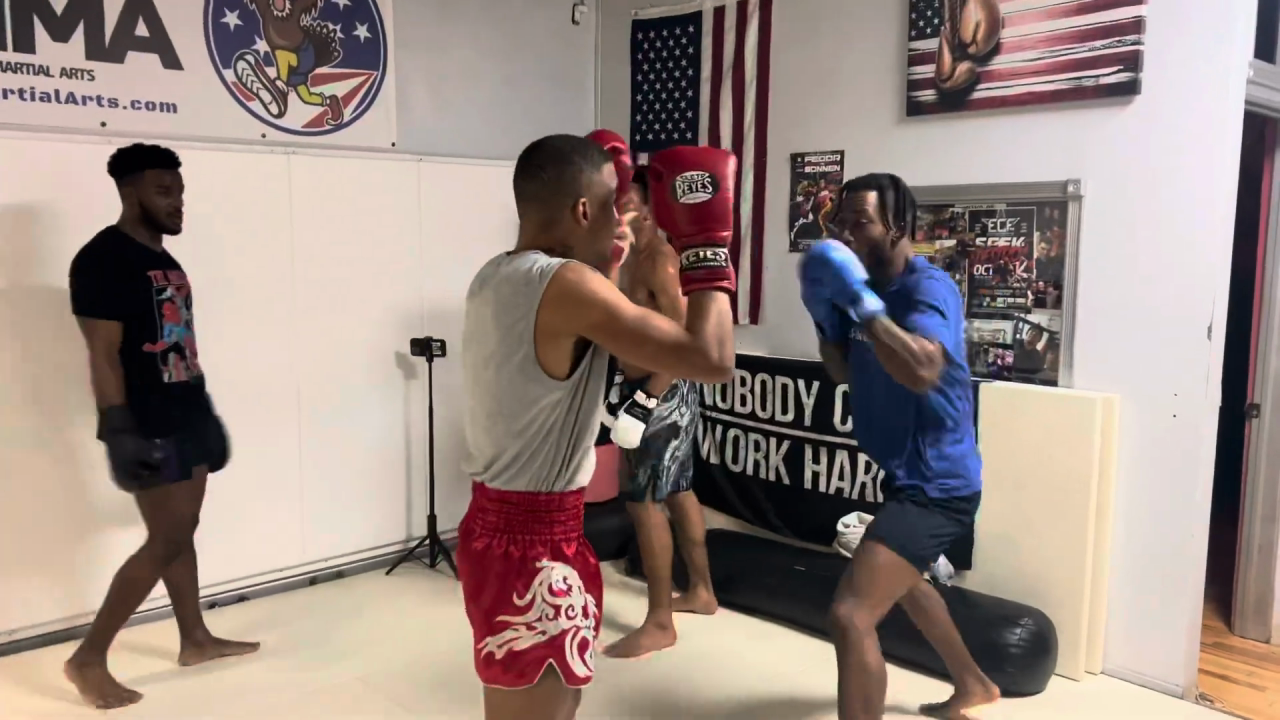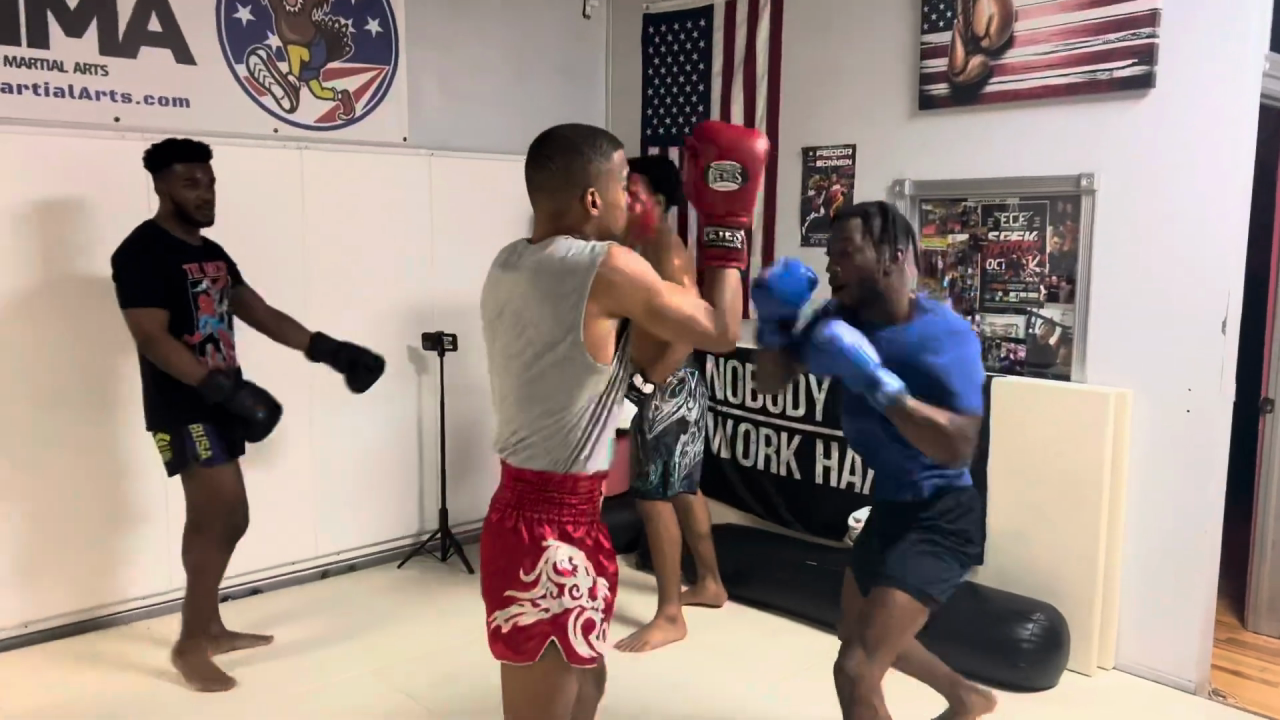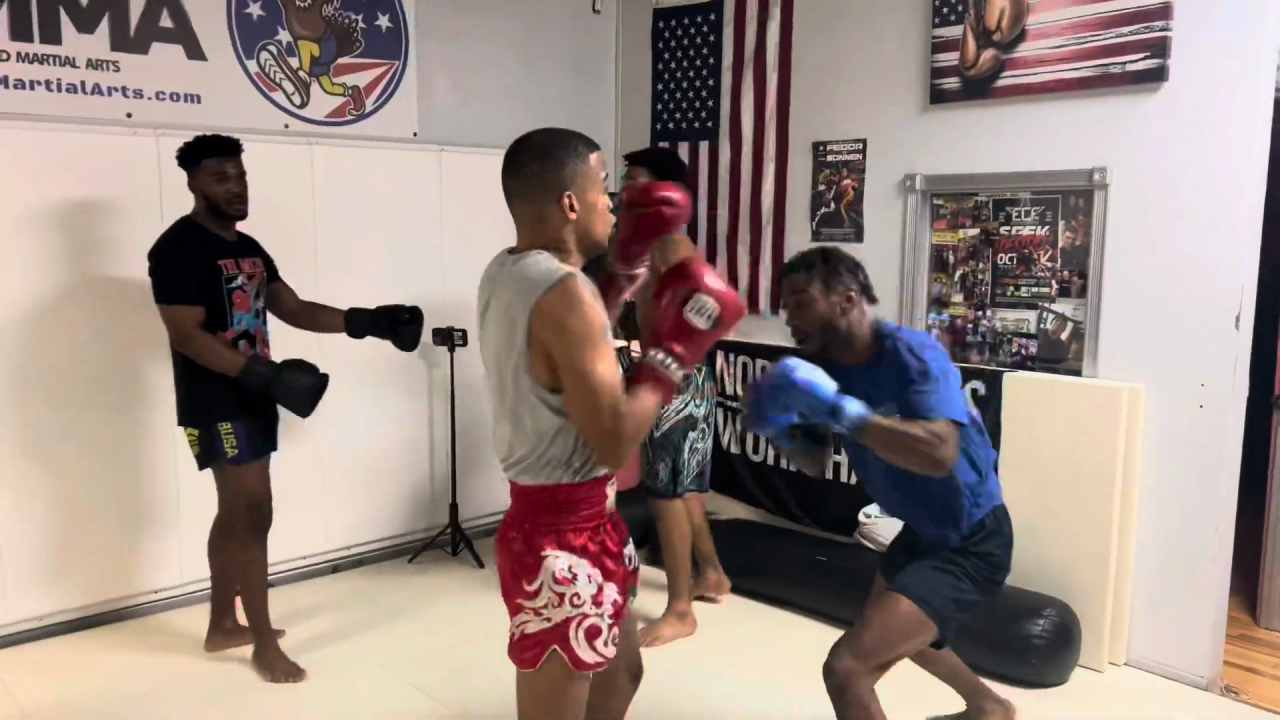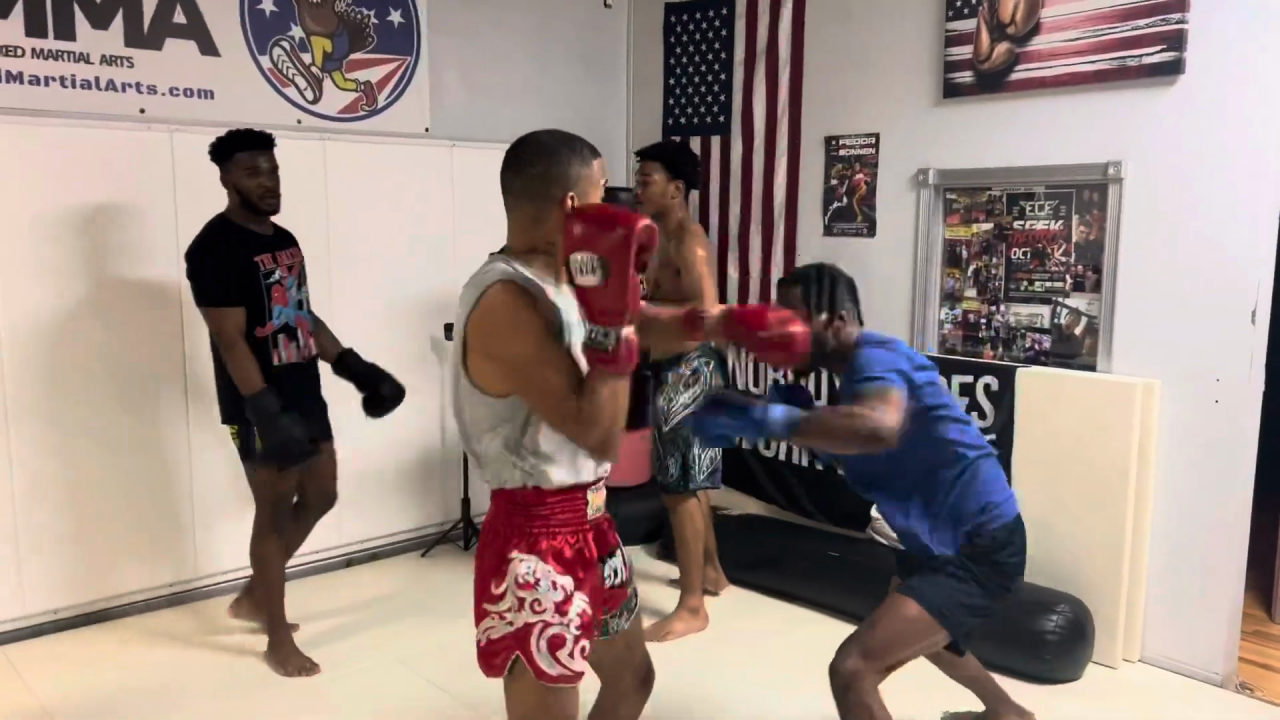
dt=0.2s
person 1, frame 1
left shoulder: (496, 277)
right shoulder: (566, 285)
right elbow: (711, 359)
right wrist: (708, 245)
left hip: (500, 521)
right hip: (534, 538)
person 1, frame 2
left shoulder: (509, 265)
right shoulder: (607, 268)
right elbow: (719, 332)
right wrist: (729, 219)
left hip: (533, 507)
right hip: (550, 526)
person 1, frame 3
left shoulder: (508, 272)
right shoulder: (564, 295)
right elbow: (615, 445)
left wrist: (628, 262)
right wrist: (673, 347)
left hip: (585, 521)
right hip: (561, 534)
person 1, frame 4
left shoulder: (552, 275)
right shoulder: (505, 302)
left elbow: (639, 321)
right elbow: (596, 439)
left wrist: (727, 322)
right wrist: (610, 319)
left hip: (583, 527)
right hip: (536, 544)
person 2, frame 1
left shoulder: (163, 258)
right shoulder: (103, 258)
right elbow: (103, 353)
left wrist: (206, 411)
right wrist: (118, 427)
left hip: (187, 417)
right hip: (149, 427)
left knee: (182, 531)
right knee: (165, 543)
left ankle: (196, 640)
right ankle: (88, 661)
person 2, frame 2
left shoulder: (211, 252)
right shoulder: (141, 253)
left elbow: (260, 314)
right elbow: (153, 338)
left wrist: (330, 349)
right wrist: (221, 391)
left hip: (221, 403)
right hip: (187, 410)
left knee: (209, 519)
right knee: (226, 519)
left ankle: (209, 629)
right ankle: (190, 644)
person 2, frame 3
left shoulder: (249, 248)
right shoulder: (177, 249)
left elbow: (295, 310)
right elbow: (186, 335)
left wrist: (368, 321)
right wrist: (265, 374)
left hip: (253, 398)
right hip: (219, 405)
left knee: (236, 515)
right knee: (253, 518)
left ankle: (223, 625)
right ankle: (265, 645)
person 2, frame 4
left shoulder: (284, 239)
right shoulder: (215, 248)
right elbow: (231, 340)
left wrist: (353, 366)
right wrist: (265, 410)
left hip: (301, 395)
right hip: (259, 404)
left knee: (320, 497)
right knee: (275, 512)
left ankle: (252, 597)
right ankle: (278, 639)
person 3, frame 1
left shoulder: (661, 261)
right shoulder: (628, 259)
left wrist: (643, 403)
right wrist: (625, 390)
left hip: (666, 394)
right hip: (647, 390)
left knee: (643, 501)
right knee: (677, 491)
left ankle: (659, 622)
right ankle: (701, 592)
person 3, frame 2
left shoulder: (668, 253)
right shoulder: (636, 249)
left wrist: (644, 388)
right wrist: (635, 382)
left hip: (672, 386)
right hip: (658, 384)
left knee: (654, 498)
right knee: (683, 488)
left ankle: (669, 617)
right ankle: (709, 584)
person 3, frame 3
left shoulder: (674, 248)
left hip: (680, 382)
left knee: (666, 495)
right knee: (682, 487)
left ankle: (680, 612)
right ankle: (711, 574)
person 3, frame 4
left shoulder: (688, 242)
right shoulder: (661, 236)
left elbow: (706, 314)
left hip: (686, 372)
right hip: (673, 371)
left knee: (680, 491)
right knee: (689, 484)
left ankle: (692, 607)
right ankle: (710, 569)
person 4, frame 1
left shoulder: (928, 287)
right shoulder: (867, 288)
left elbow: (920, 372)
right elbow: (843, 373)
left wrist: (862, 301)
right wrist: (827, 315)
left hip: (938, 485)
right hip: (908, 475)
left knee: (850, 616)
right knee: (900, 582)
person 4, frame 2
left shoulder: (946, 336)
right shoulder: (839, 319)
left elbow: (955, 448)
right elbow: (771, 380)
left wrist: (878, 382)
right wrist: (773, 322)
left hip: (941, 513)
right hip: (892, 502)
left knee: (857, 665)
right knee: (860, 631)
person 4, frame 3
left shoulder: (912, 354)
right shoulder: (825, 361)
left elbow: (936, 454)
right elbow: (814, 459)
left wrist: (836, 408)
right wrist: (783, 429)
left hip: (970, 542)
right hip: (924, 529)
left knee: (847, 668)
right knee: (882, 640)
person 4, frame 4
left shoulder: (875, 359)
right shoulder: (865, 371)
left elbow: (878, 429)
left wrist: (768, 417)
left hip: (982, 550)
right hip: (945, 538)
left knee: (852, 668)
right knee: (915, 632)
